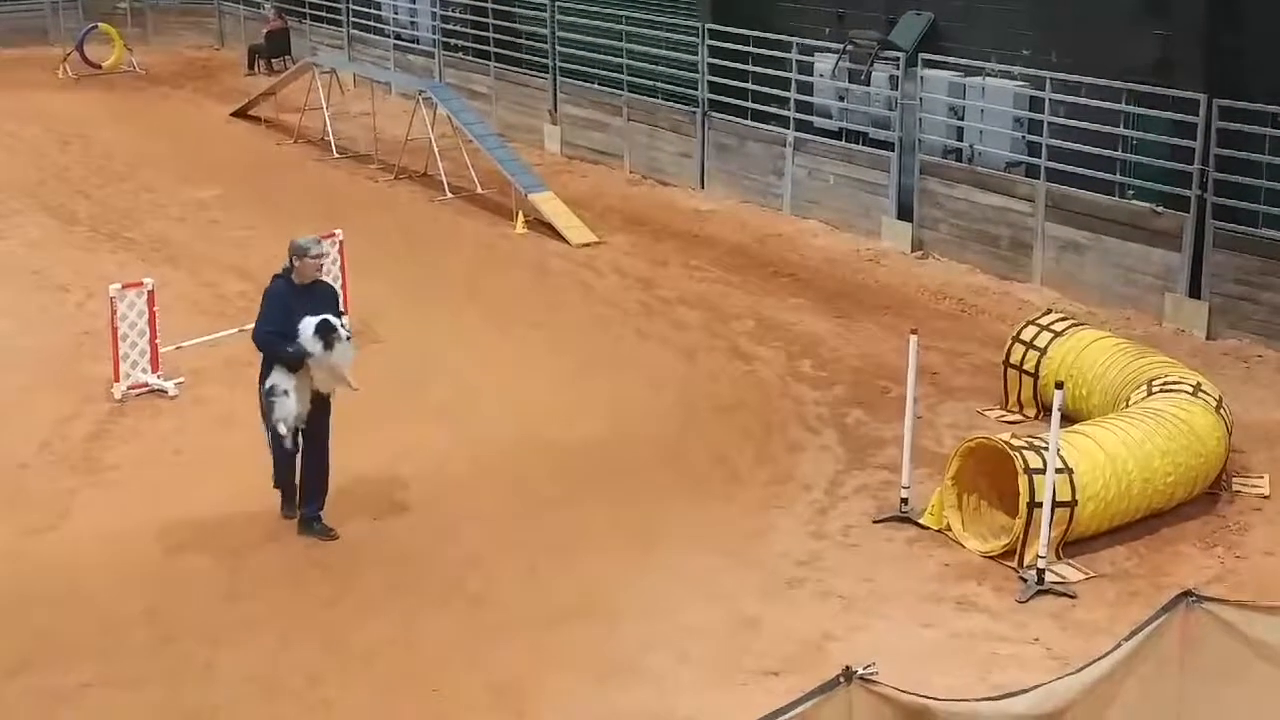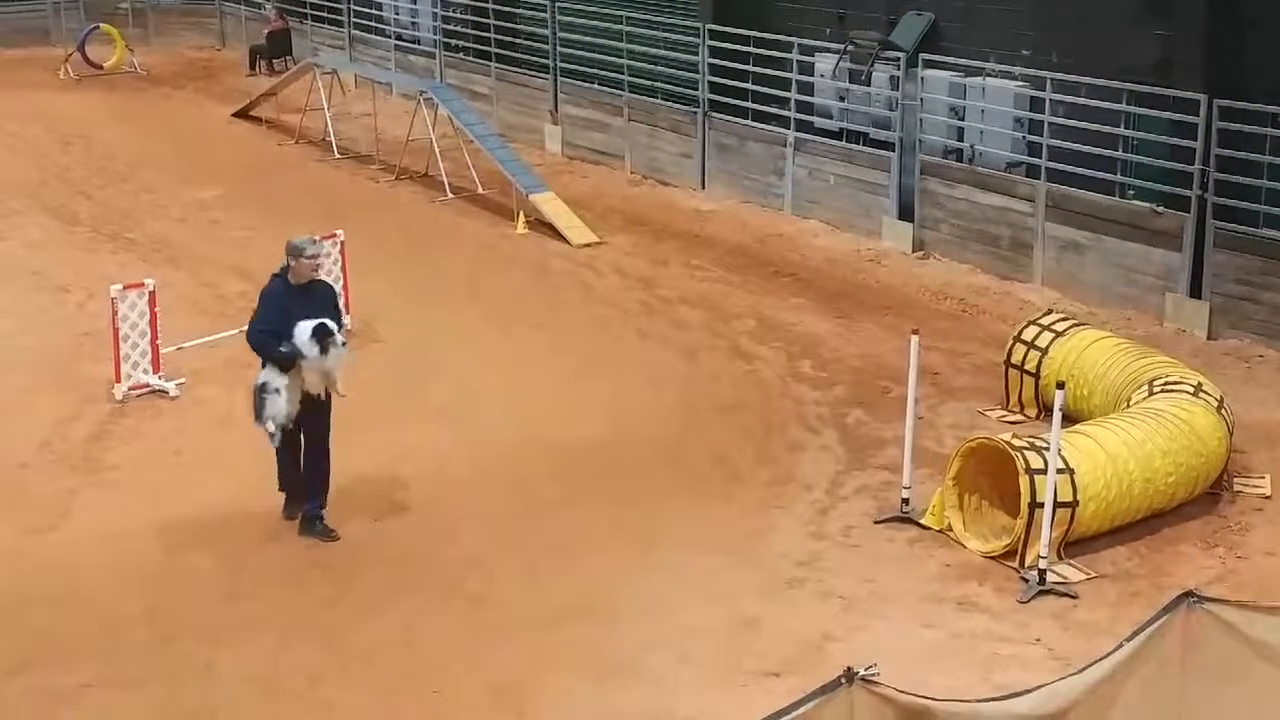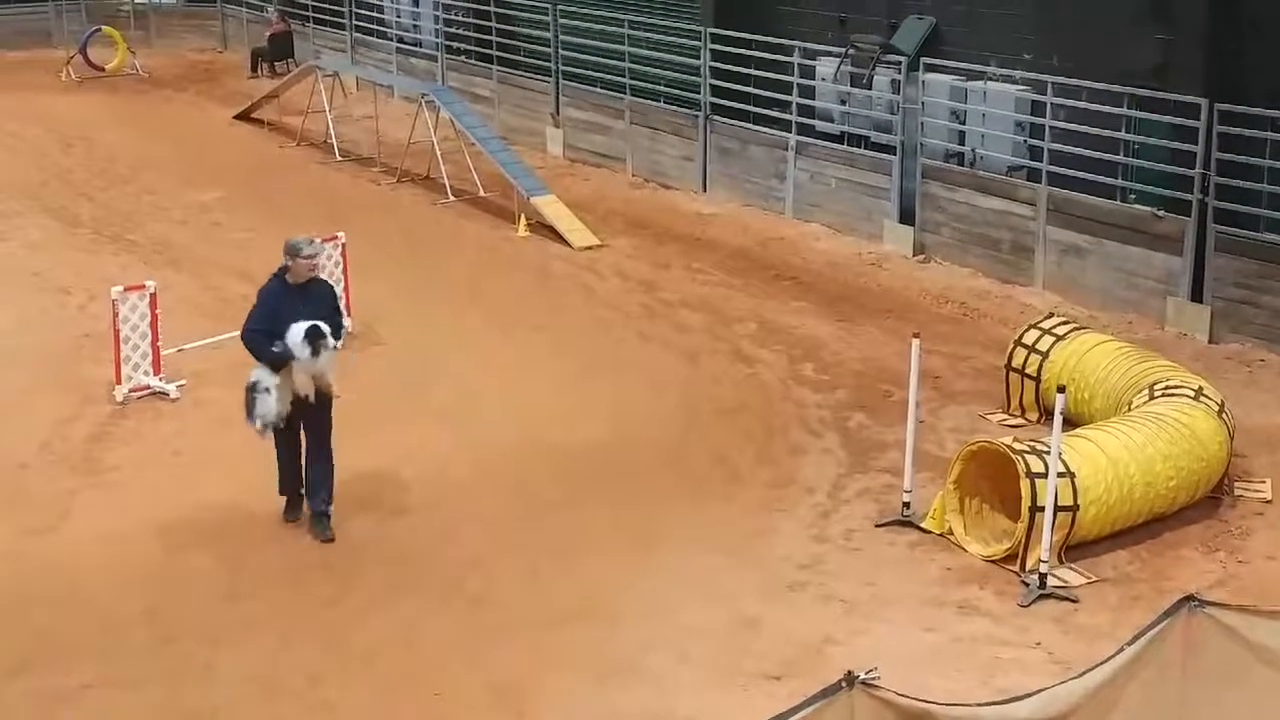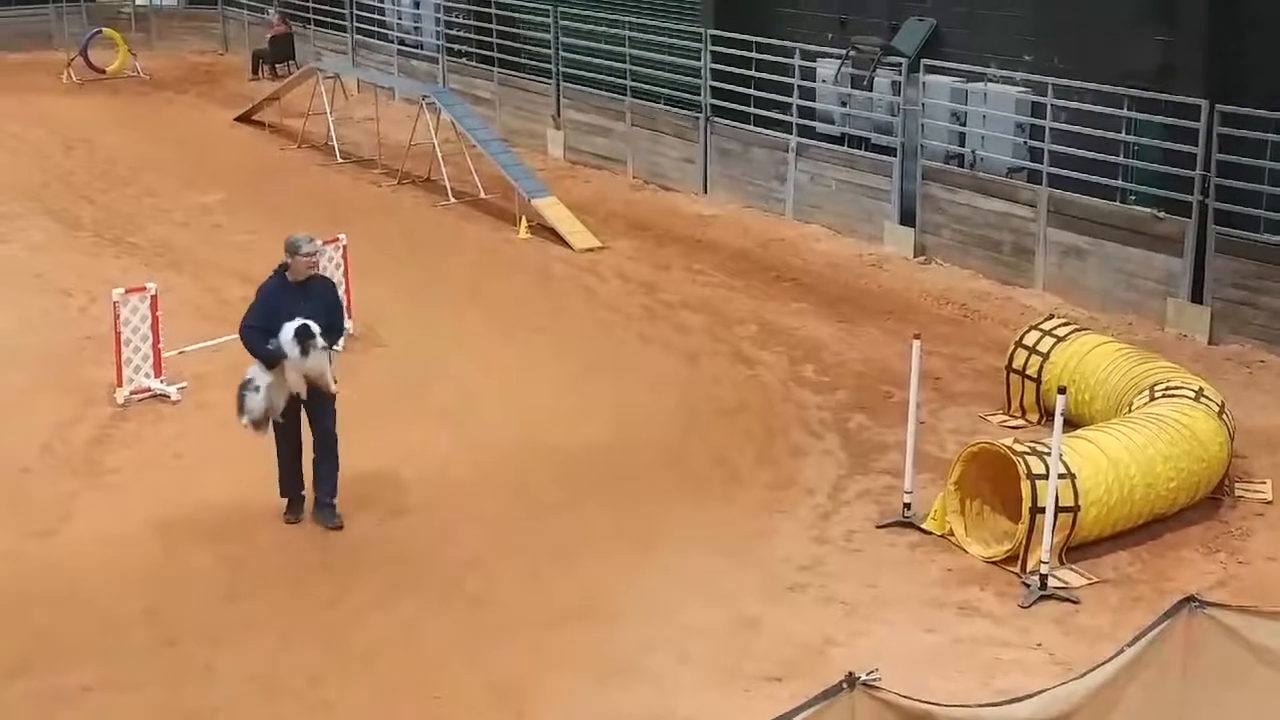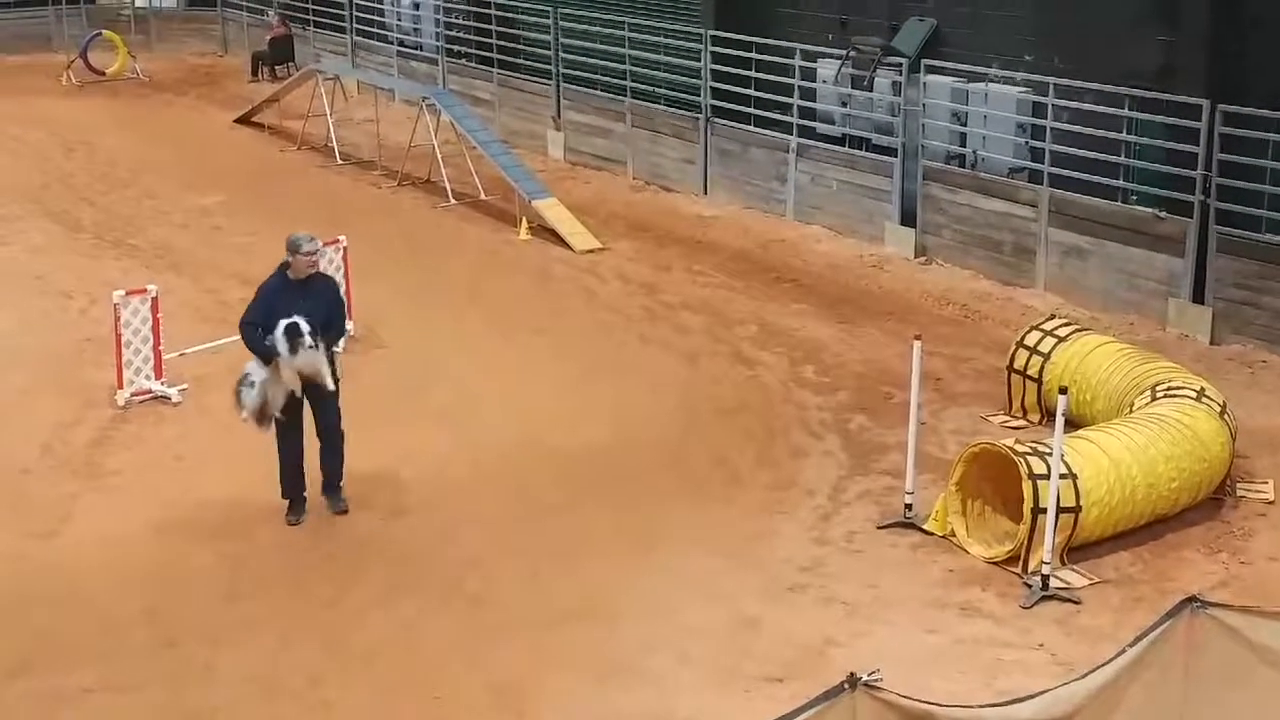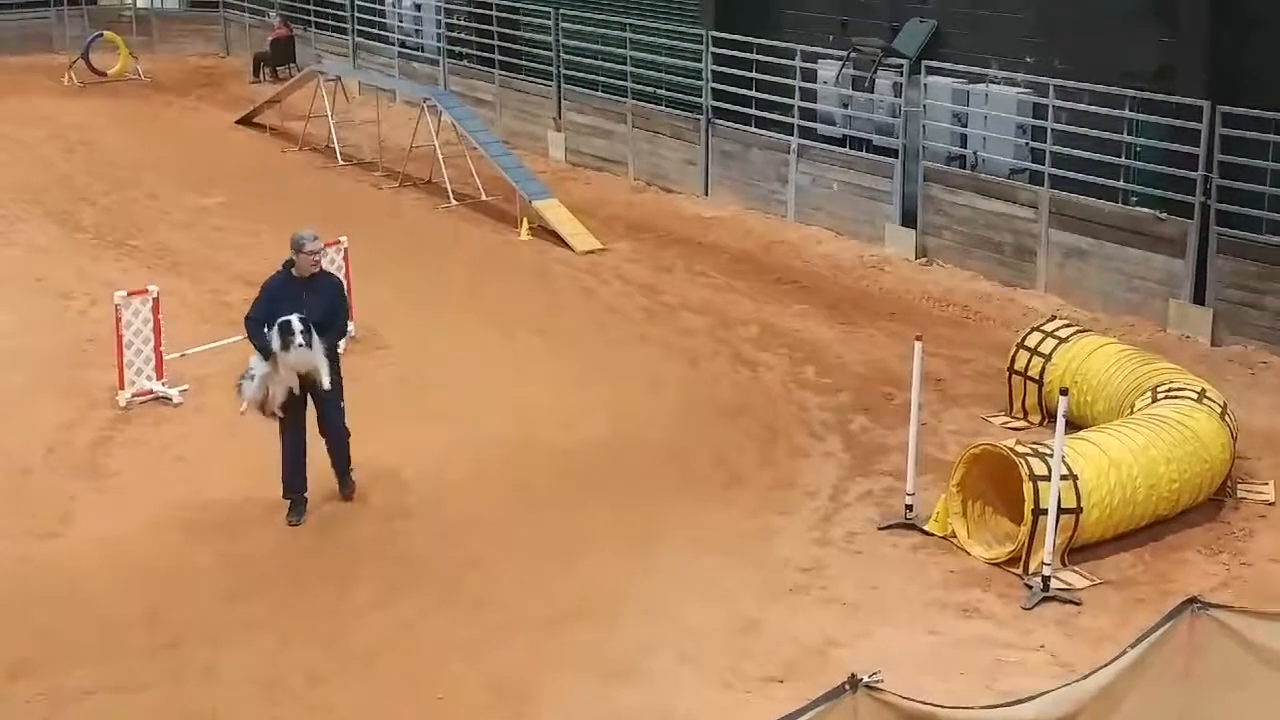
dt=0.1s
person 1, frame 1
left shoulder: (327, 292)
right shoulder: (277, 292)
right elbow: (263, 337)
right wrist: (295, 359)
left knee: (317, 448)
right knee: (283, 445)
left ankle: (311, 516)
right ankle: (289, 495)
person 1, frame 2
left shoulder: (325, 292)
right shoulder: (274, 292)
right elbow: (256, 337)
right wrist: (288, 359)
left knee: (317, 446)
right knee: (285, 443)
left ankle: (312, 516)
right ankle: (291, 496)
person 1, frame 3
left shoulder: (324, 291)
right shoulder: (272, 293)
left elbow: (336, 330)
right elbow: (251, 335)
right wrist: (279, 361)
left knee: (320, 443)
right knee: (287, 441)
left ankle: (320, 514)
right ankle: (293, 498)
person 1, frame 4
left shoulder: (325, 287)
right shoulder: (271, 290)
left elbow: (336, 328)
right elbow: (248, 331)
right wrist: (272, 357)
left knee: (326, 435)
right knee: (287, 438)
left ankle: (325, 503)
right ankle: (294, 498)
person 1, frame 5
left shoulder: (327, 286)
right shoulder: (272, 288)
left elbow: (338, 327)
right elbow: (248, 326)
right wrist: (268, 355)
left knee: (330, 429)
right knee: (289, 436)
left ankle: (333, 490)
right ankle: (295, 498)
person 1, frame 6
left shoulder: (331, 284)
right shoulder: (276, 285)
left elbow: (340, 326)
right elbow: (253, 322)
left wrist: (319, 347)
right wrist: (269, 351)
left hip: (324, 366)
left knee: (334, 426)
right knee: (292, 434)
left ankle: (344, 476)
right ankle: (296, 498)
